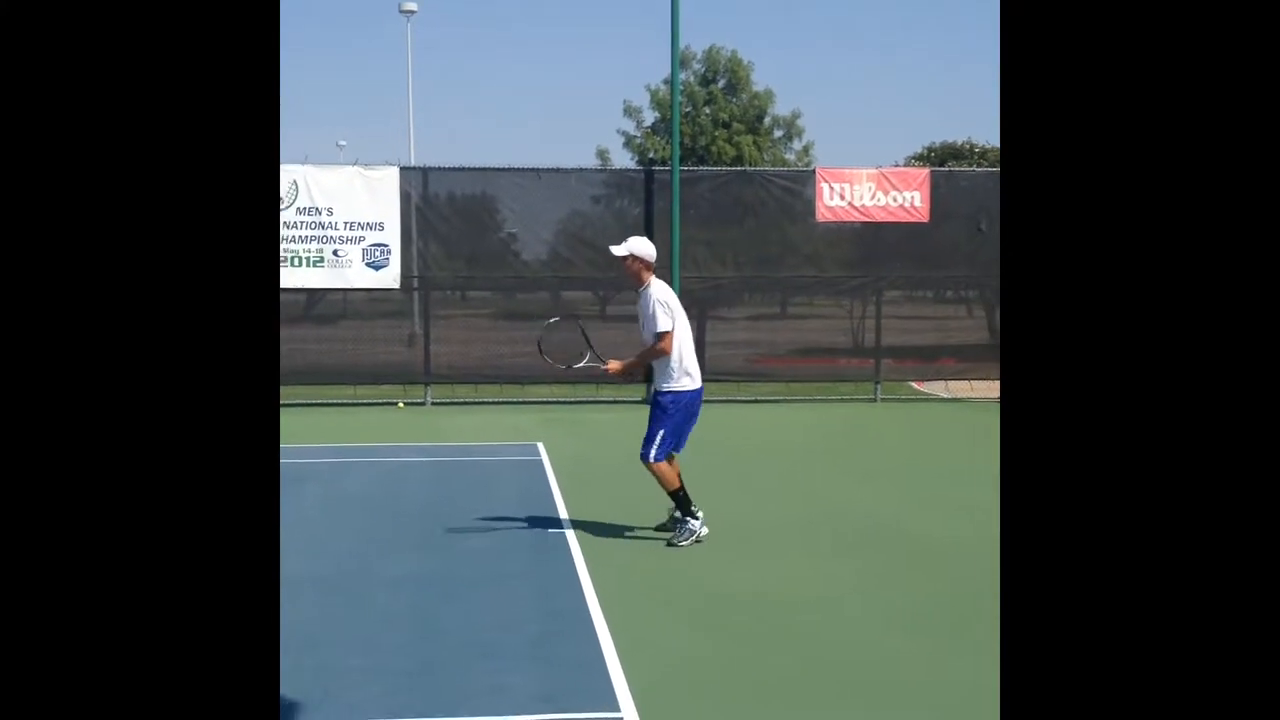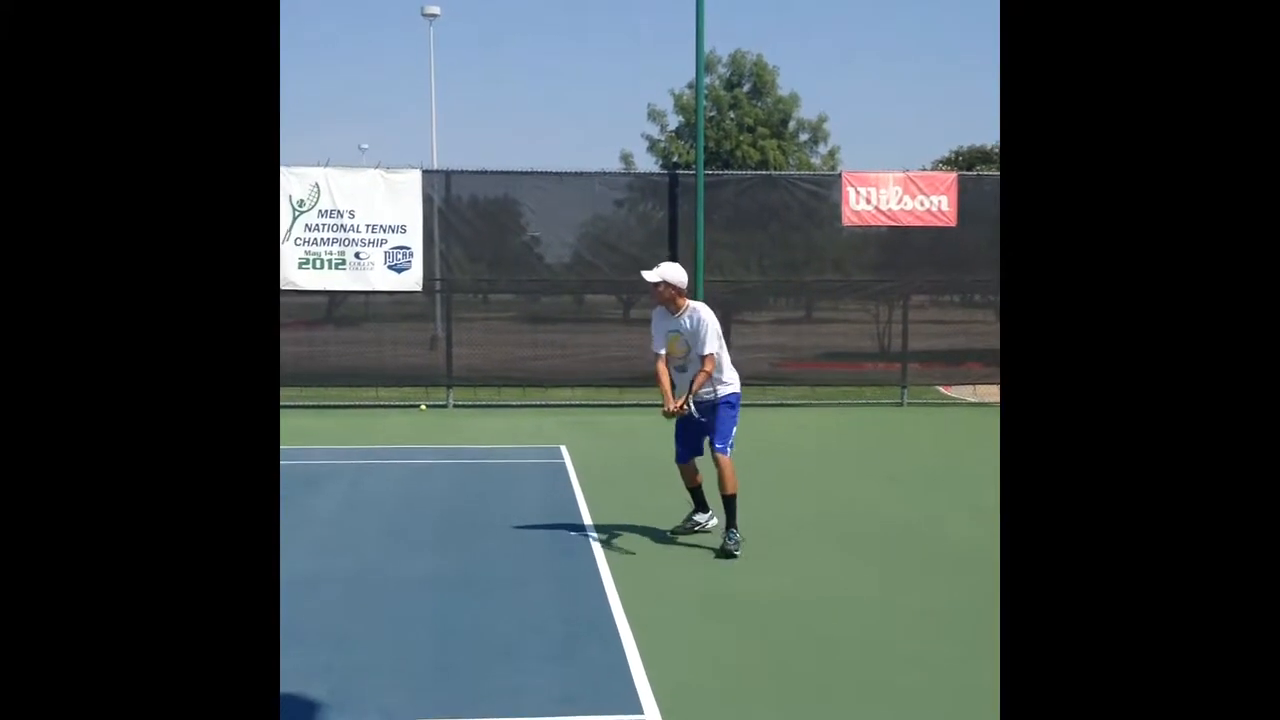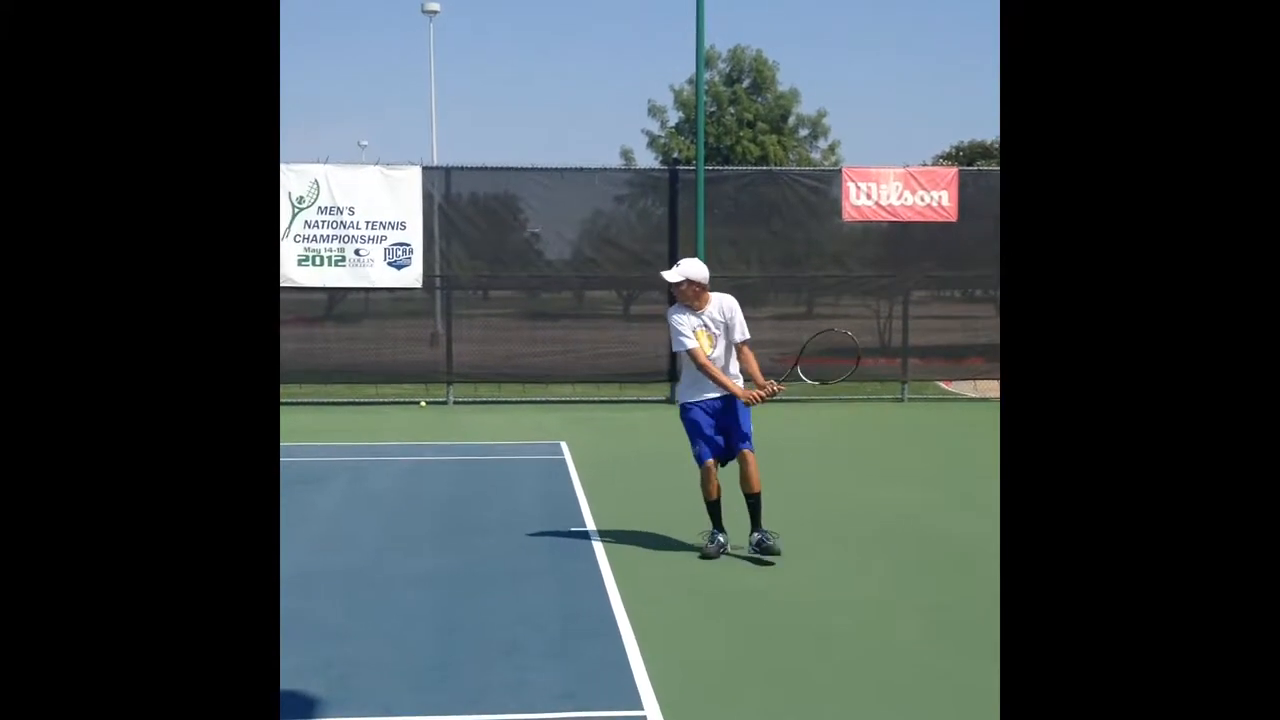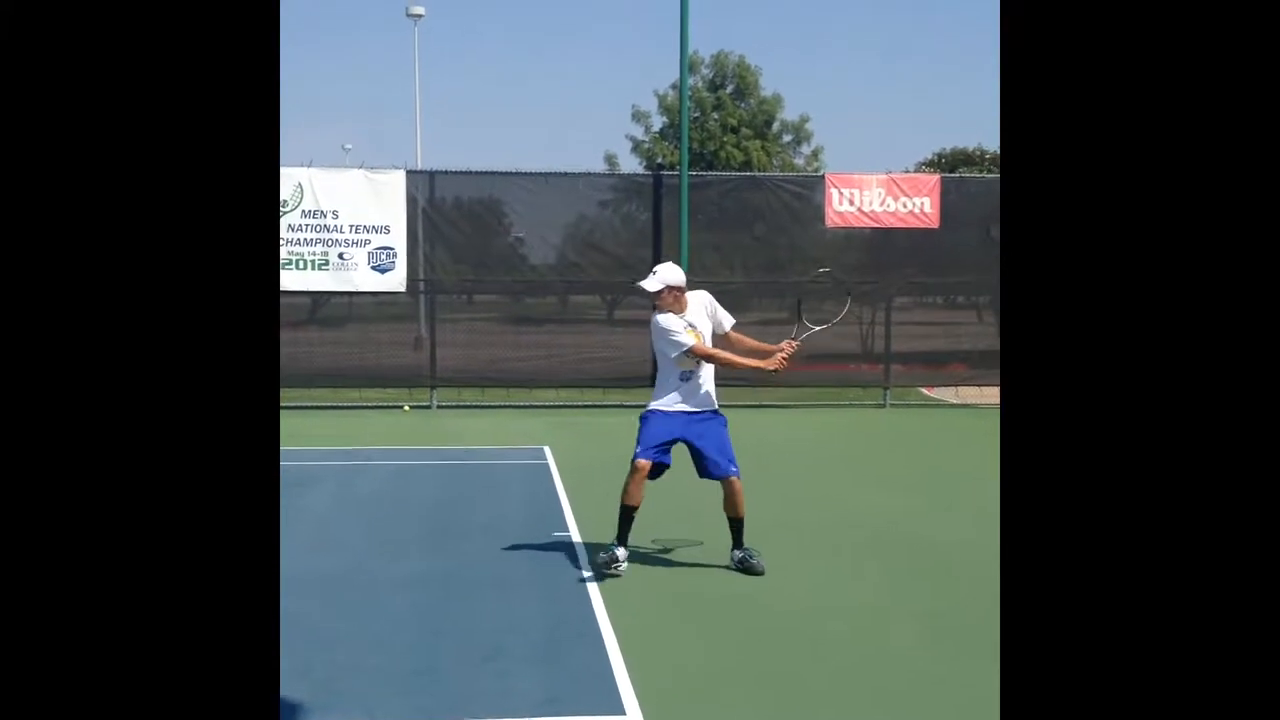
dt=0.4s
person 1, frame 1
left shoulder: (655, 294)
right shoulder: (648, 292)
left elbow: (664, 346)
left wrist: (626, 366)
right wrist: (636, 364)
left hip: (678, 387)
right hip: (674, 385)
left knee: (653, 457)
right knee: (661, 452)
left ankle: (692, 520)
right ankle: (684, 509)
person 1, frame 2
left shoulder: (702, 315)
right shoulder: (659, 316)
left elbow: (708, 367)
right elbow: (661, 363)
left wrist: (685, 398)
right wrist: (669, 399)
left hip: (722, 392)
right hip: (689, 396)
left knee: (721, 455)
right knee: (683, 459)
left ankle: (732, 531)
right ankle: (702, 513)
person 1, frame 3
left shoulder: (727, 304)
right shoulder: (677, 315)
left elbow: (742, 351)
right elbow: (701, 363)
left wrist: (760, 383)
right wrist: (738, 391)
left hip: (735, 394)
right hip: (695, 400)
left knee: (745, 453)
right knee: (708, 464)
left ankle: (758, 533)
right ankle: (718, 533)
person 1, frame 4
left shoulder: (703, 300)
right shoulder: (662, 322)
left elbow: (729, 337)
right elbow: (708, 355)
left wrist: (772, 349)
right wrist: (762, 365)
left hip: (704, 412)
right hip: (664, 410)
left knee: (731, 478)
right knee: (640, 466)
left ankle: (739, 549)
right ankle: (620, 548)
